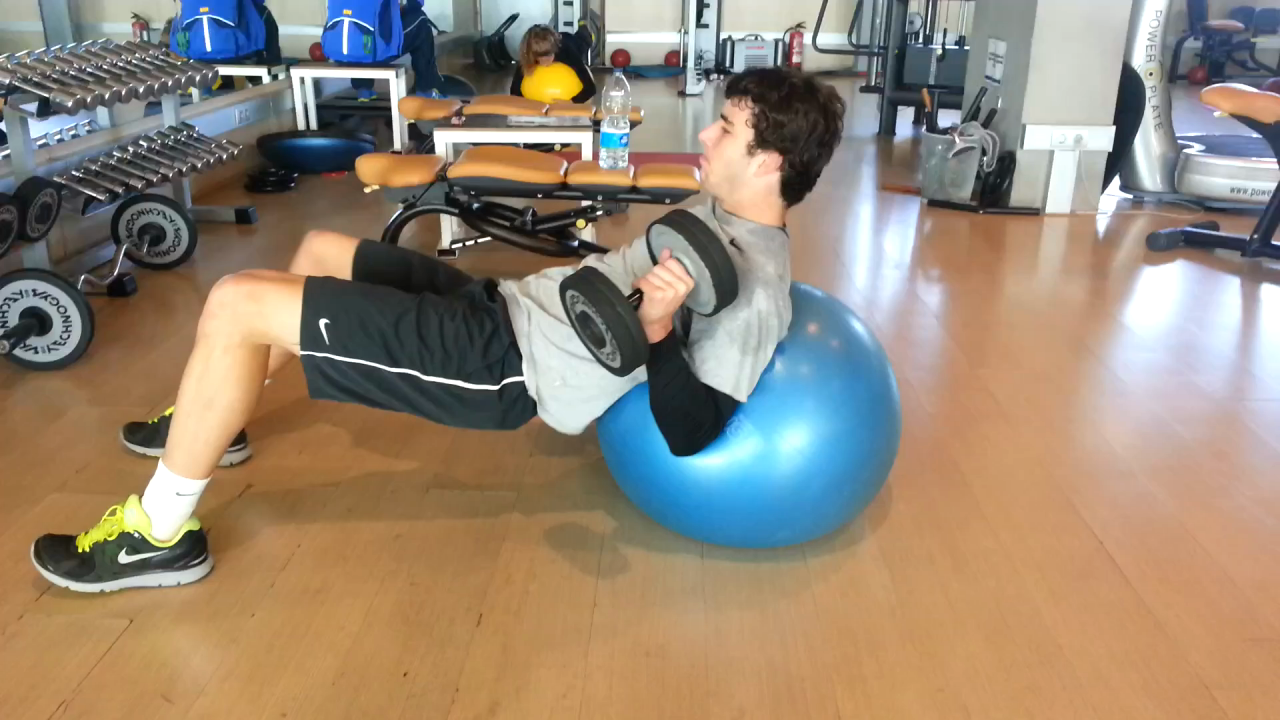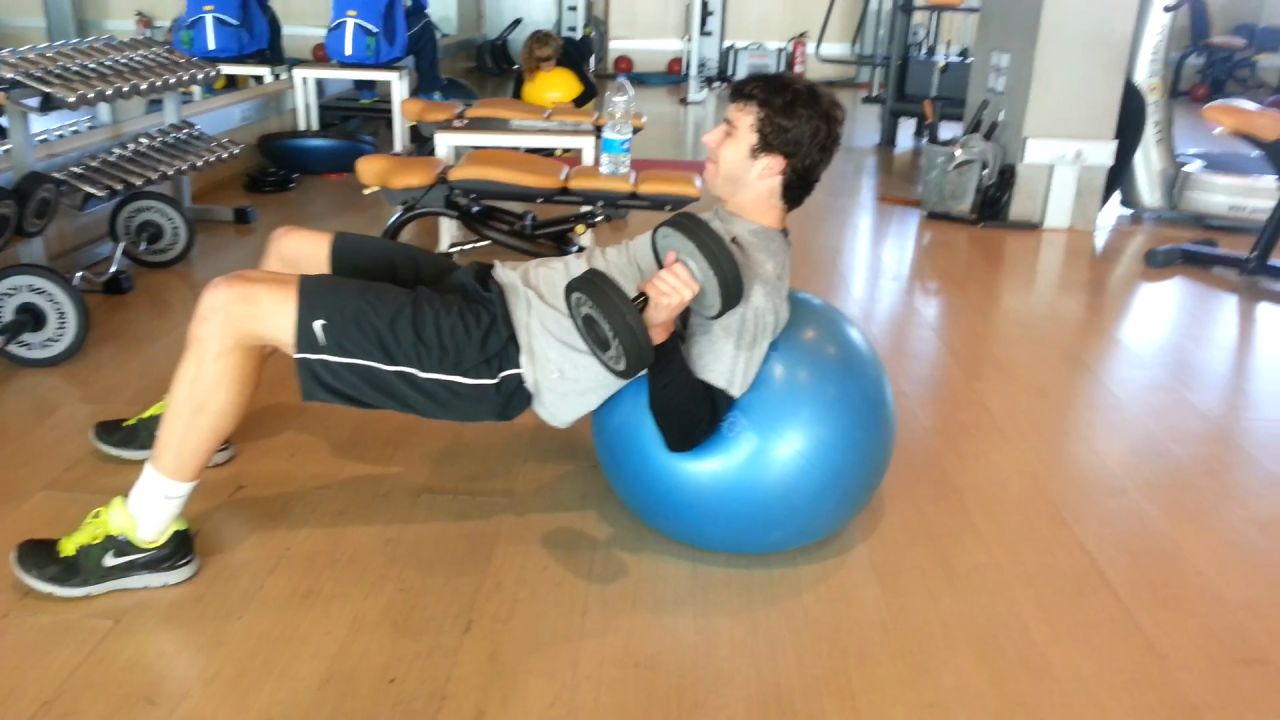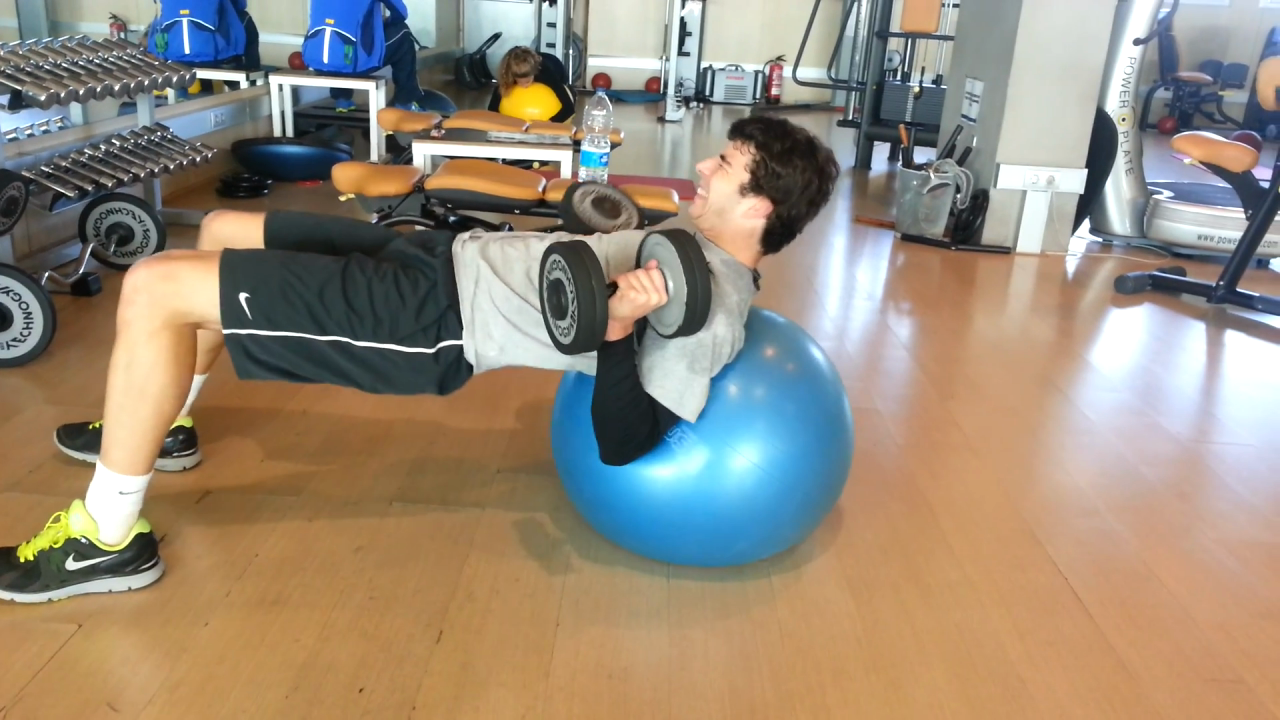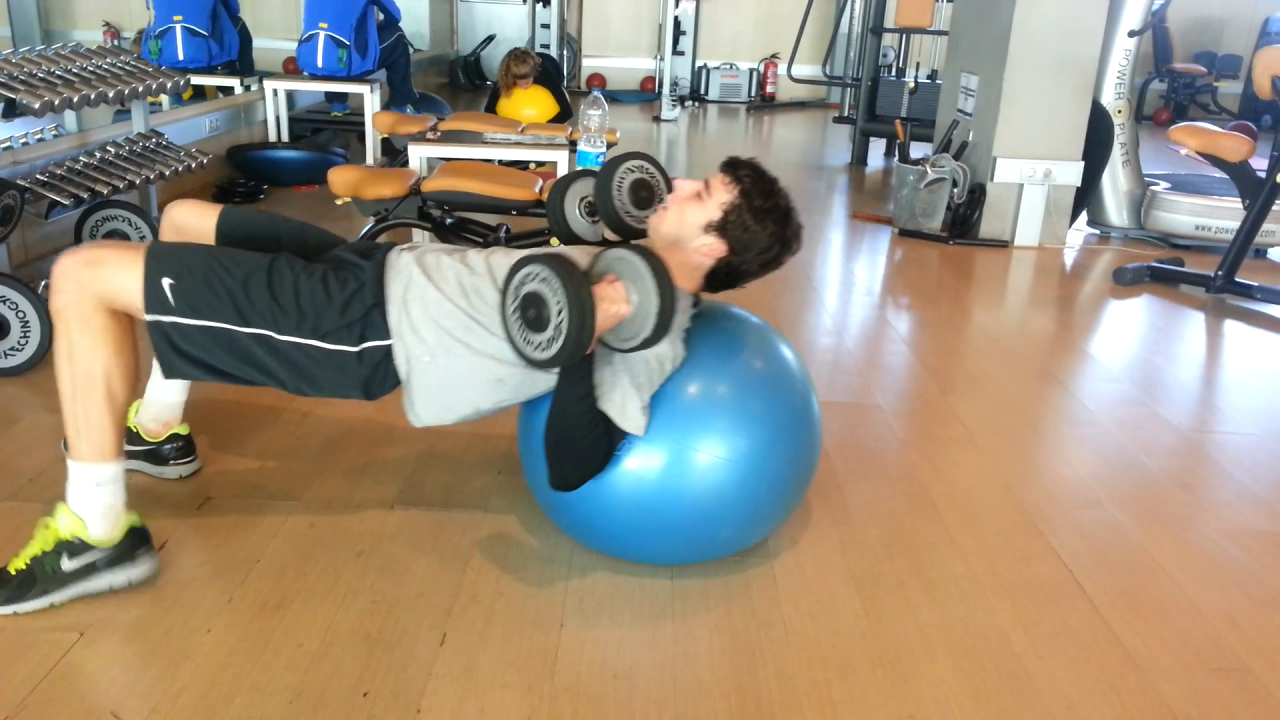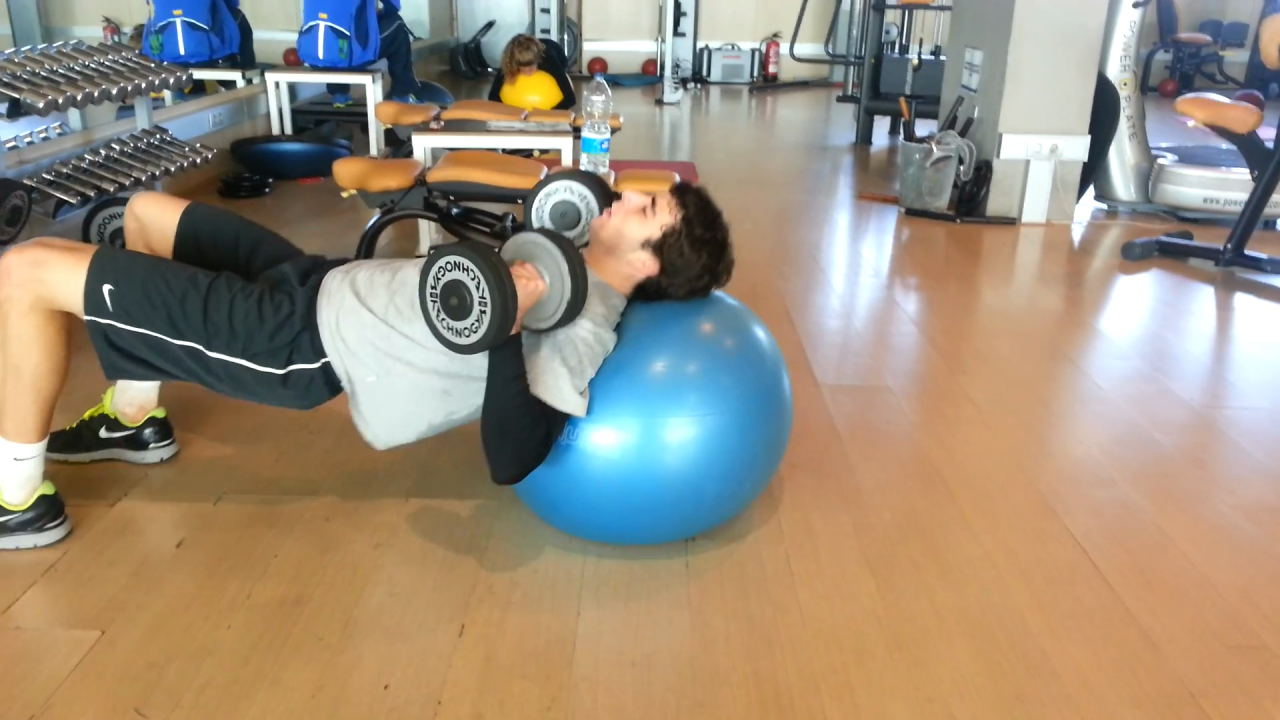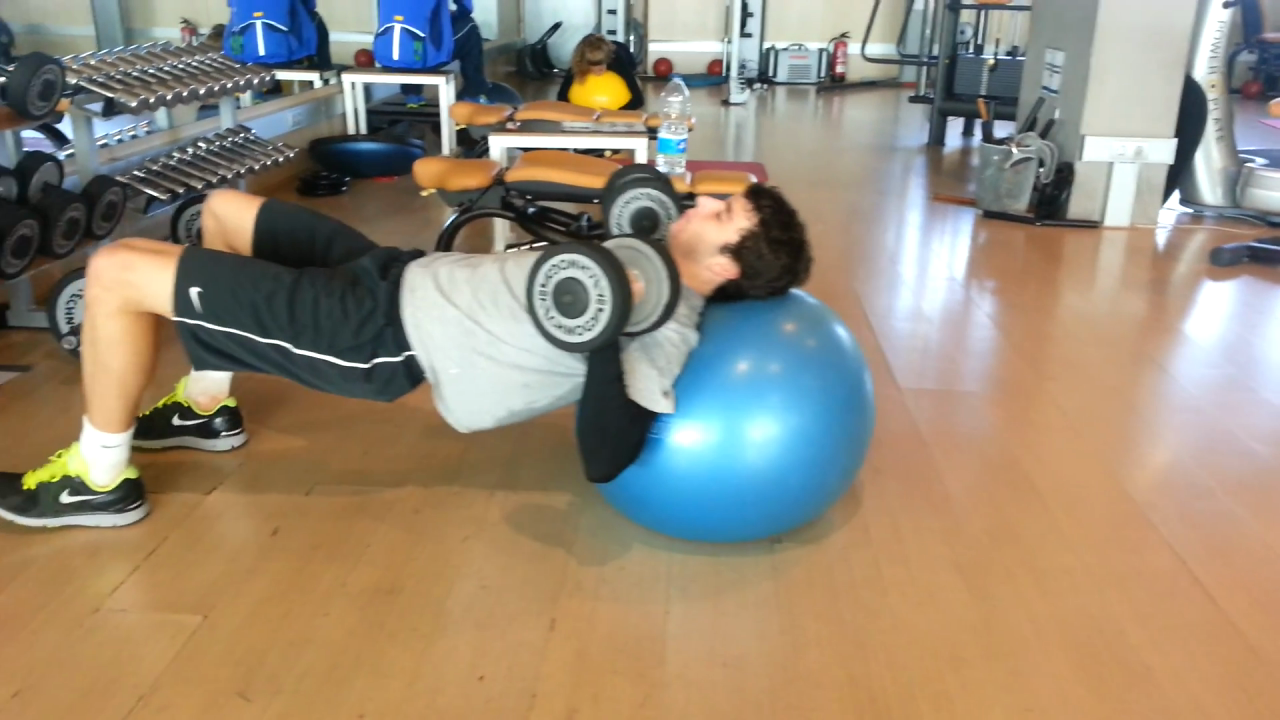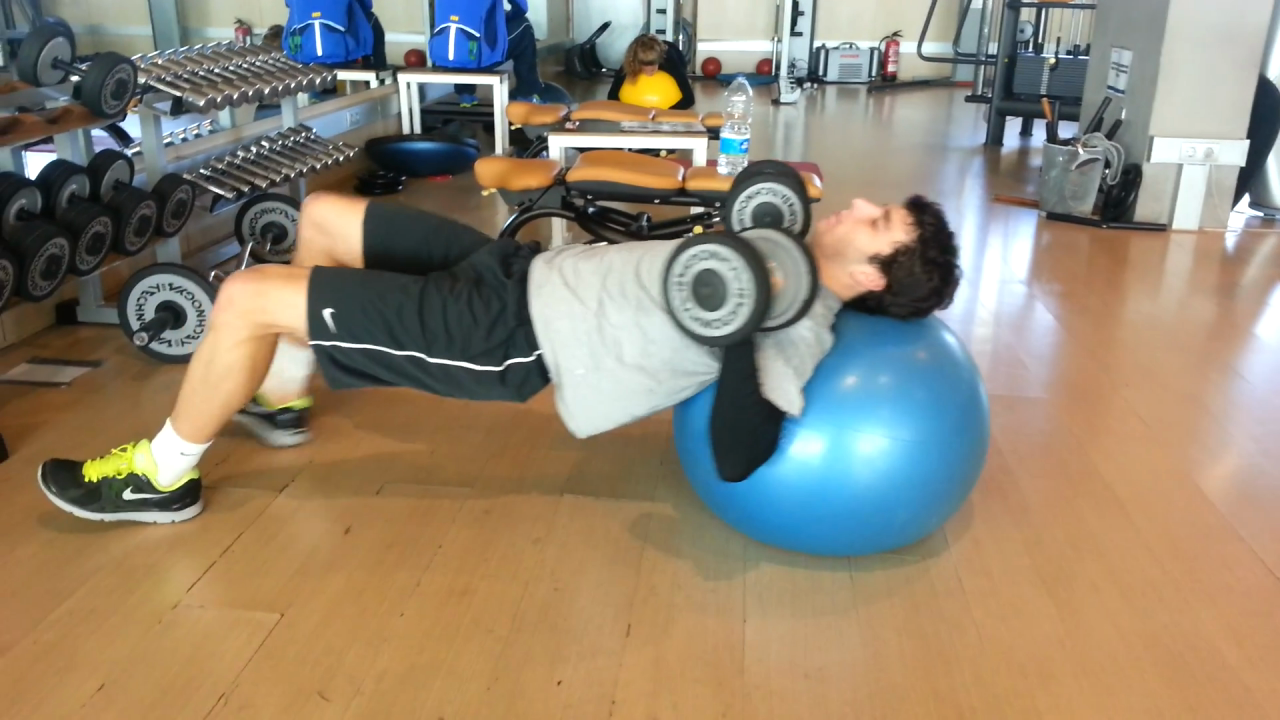
dt=0.5s
person 1, frame 1
left shoulder: (755, 293)
right shoulder: (725, 220)
left elbow: (690, 432)
left wrist: (657, 330)
left hip: (501, 364)
right hip: (499, 308)
left knee: (237, 303)
right knee: (321, 248)
left ankle: (160, 532)
right ankle: (211, 422)
person 1, frame 2
left shoulder: (752, 289)
right shoulder: (727, 231)
left elbow: (686, 429)
left wrist: (660, 330)
left hip: (498, 352)
right hip: (495, 291)
left knee: (232, 307)
right knee: (288, 246)
left ankle: (146, 534)
right ankle: (193, 418)
person 1, frame 3
left shoulder: (712, 316)
right shoulder: (698, 257)
left elbow: (621, 440)
left wrist: (619, 326)
left hip: (435, 316)
right hip: (443, 261)
left knee: (153, 286)
right knee: (222, 231)
left ankle: (109, 535)
right ankle: (163, 425)
person 1, frame 4
left shoulder: (650, 337)
left elbow: (570, 466)
left wrist: (583, 339)
right wrist: (602, 237)
left hip: (365, 324)
right hip: (384, 271)
left knee: (83, 275)
right knee: (184, 220)
left ankle: (98, 530)
right ankle: (158, 431)
person 1, frame 5
left shoulder: (580, 331)
right shoulder: (577, 277)
left elbow: (512, 460)
left wrist: (508, 327)
left hip: (303, 336)
right hip: (323, 286)
right knee: (145, 211)
right ankle: (135, 418)
person 1, frame 6
left shoulder: (663, 331)
left elbow: (604, 458)
left wrist: (606, 329)
left hip: (386, 332)
right hip: (406, 276)
left knee: (119, 271)
right knee: (225, 209)
left ankle: (99, 476)
right ankle: (206, 406)
person 1, frame 7
left shoulder: (800, 330)
left elbow: (736, 454)
left wrist: (741, 322)
left hip: (514, 332)
right hip: (528, 273)
left knee: (250, 296)
right knee: (325, 215)
left ankle: (162, 474)
right ankle: (286, 389)
